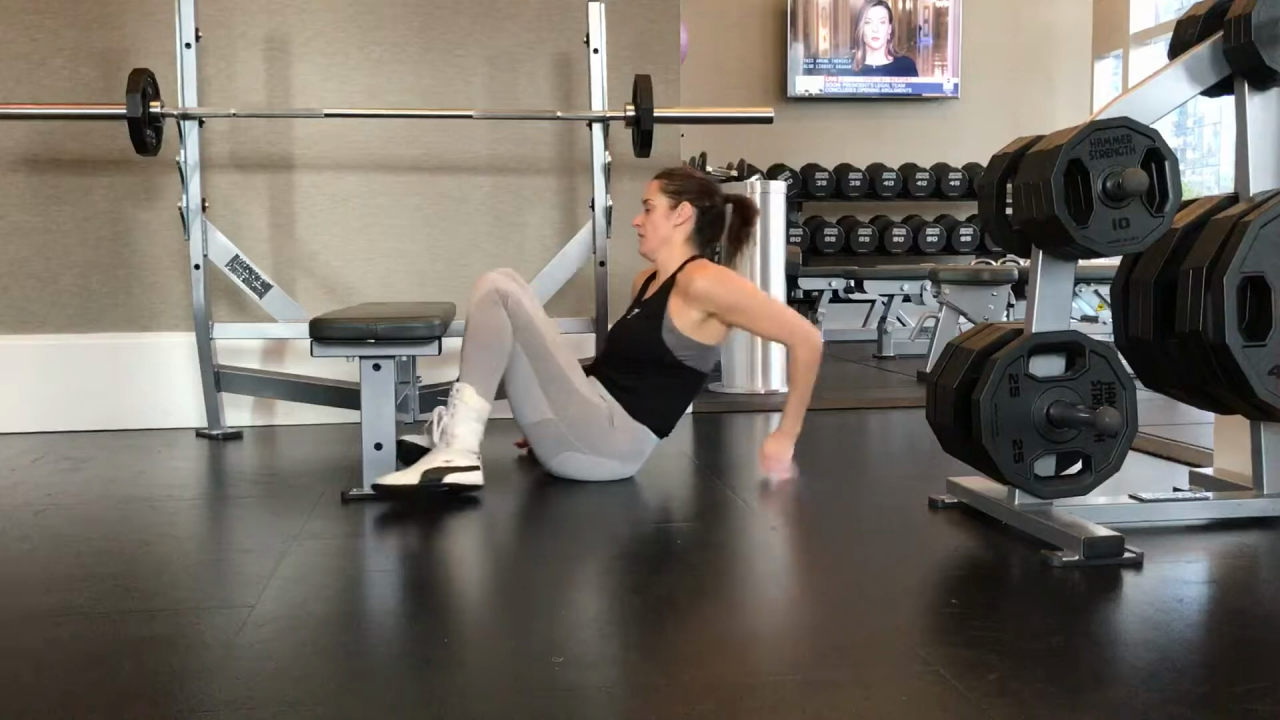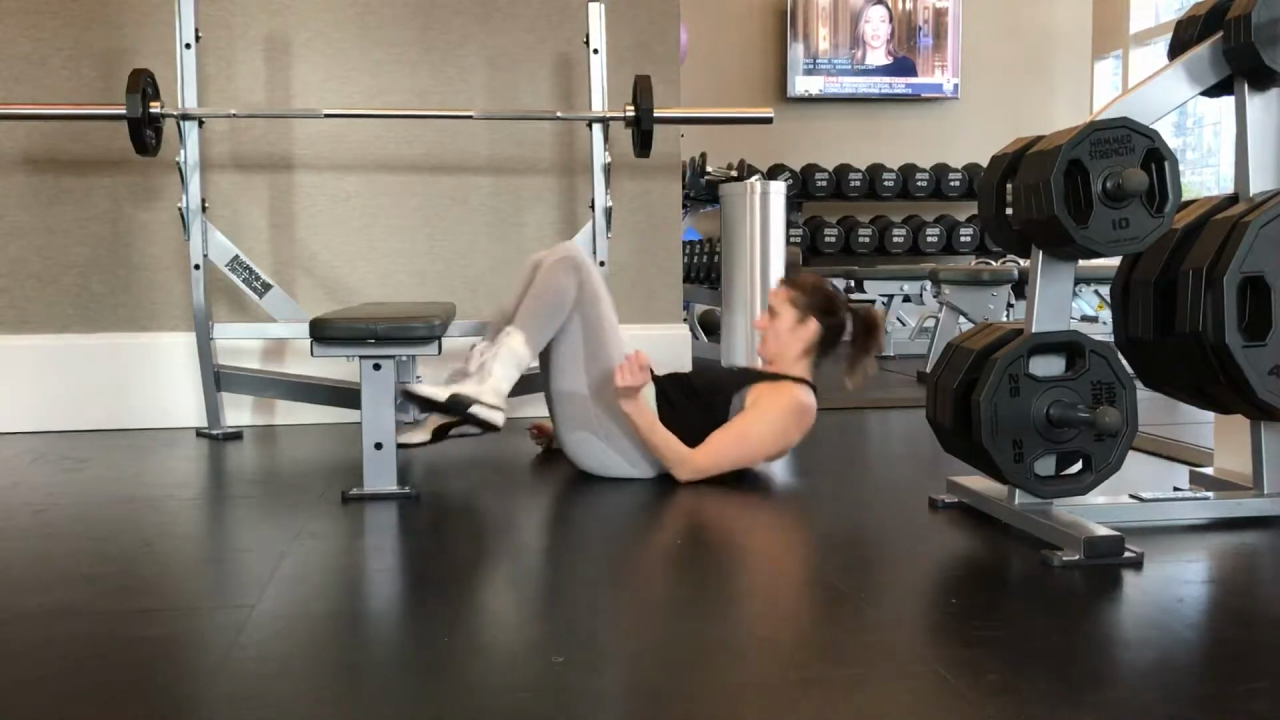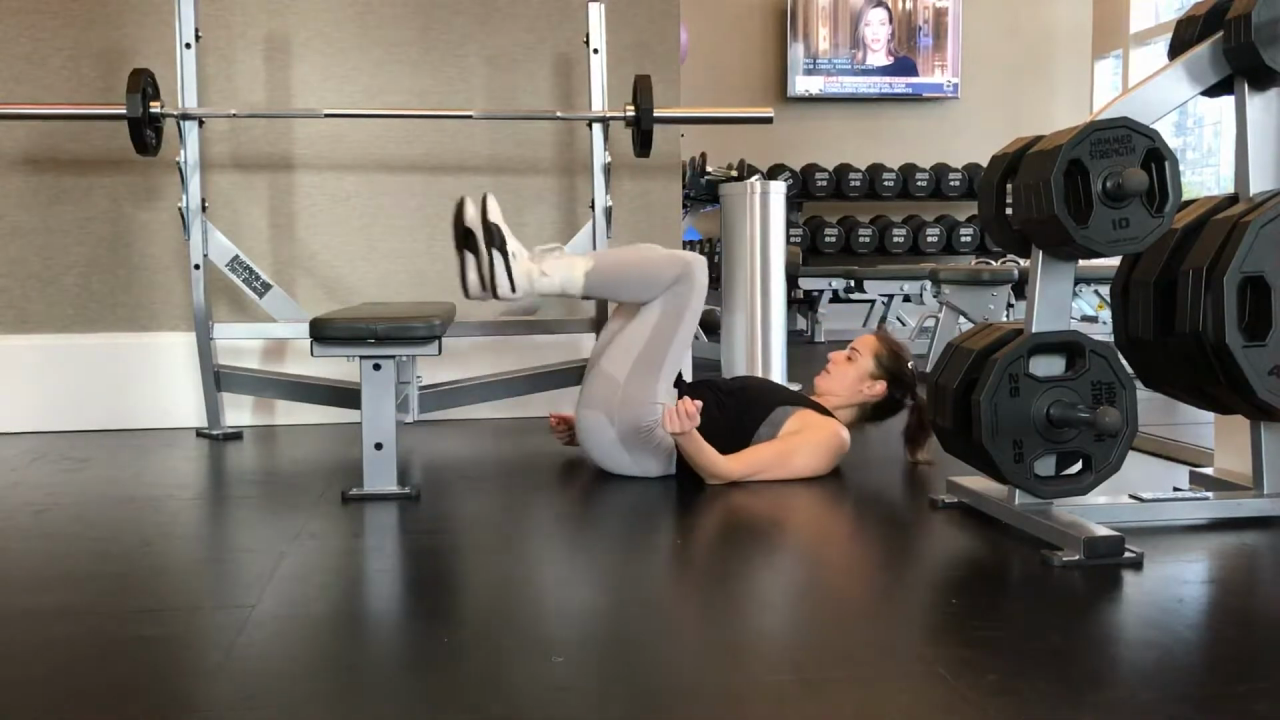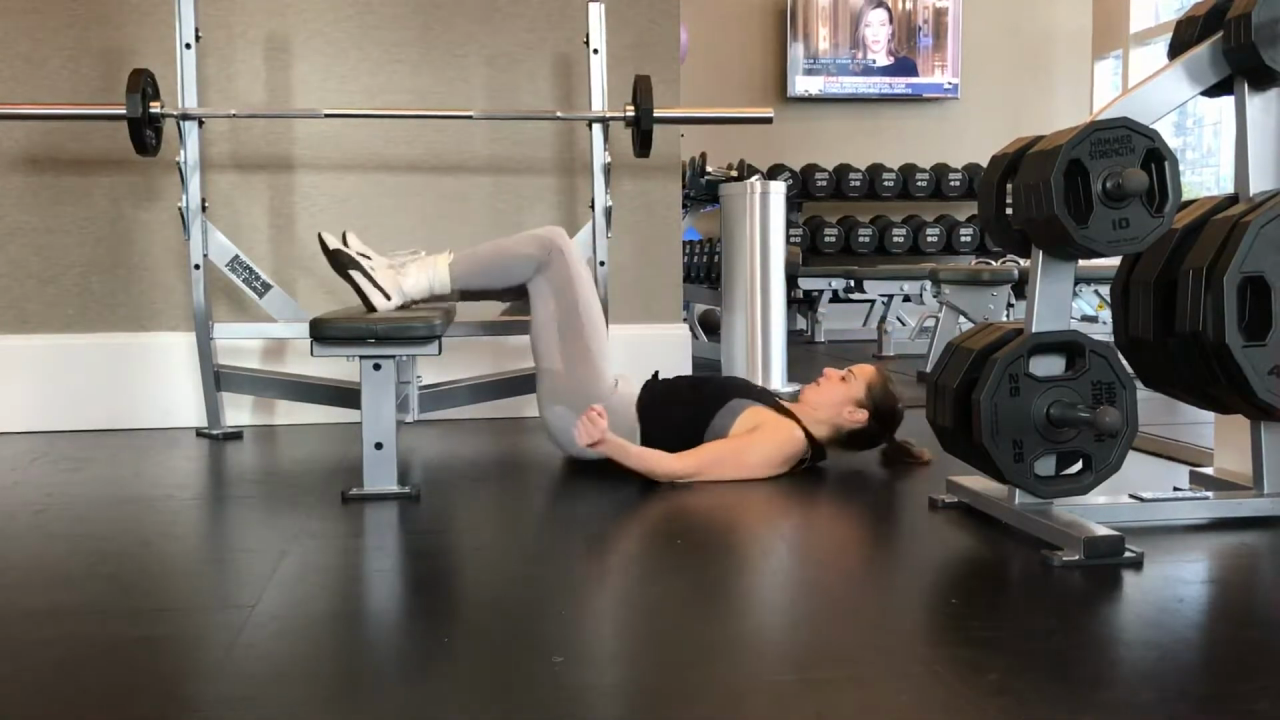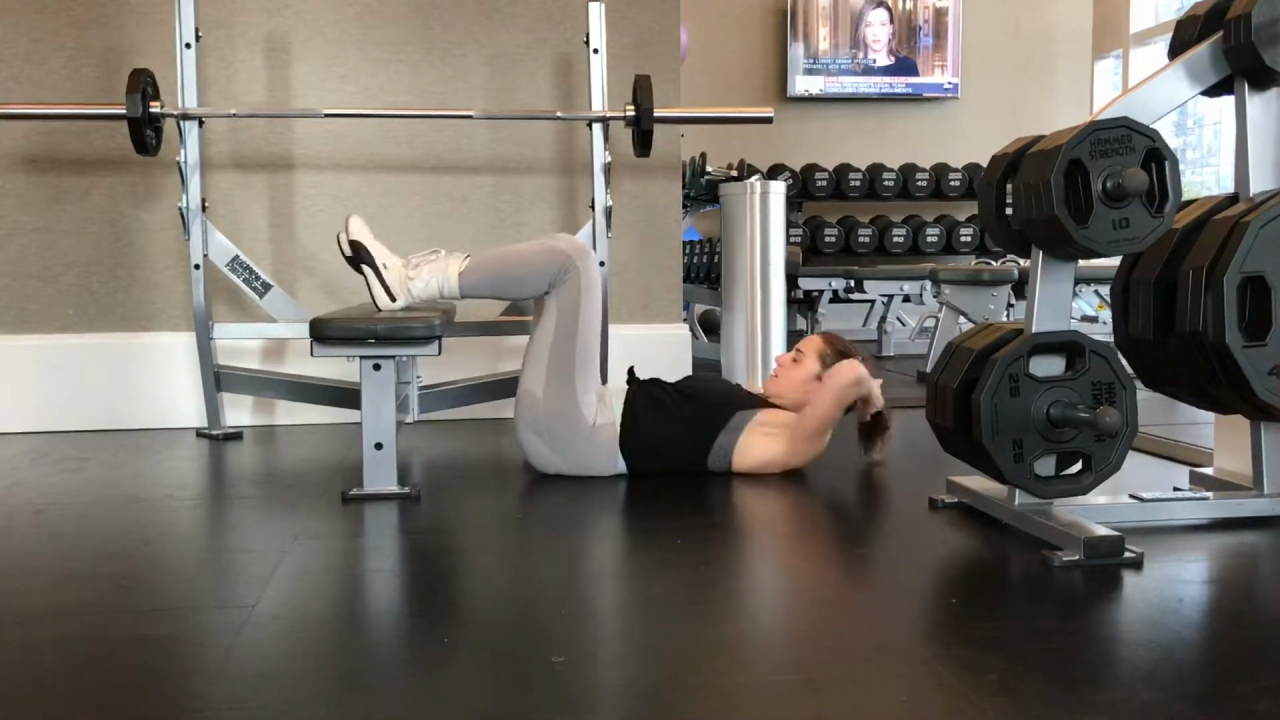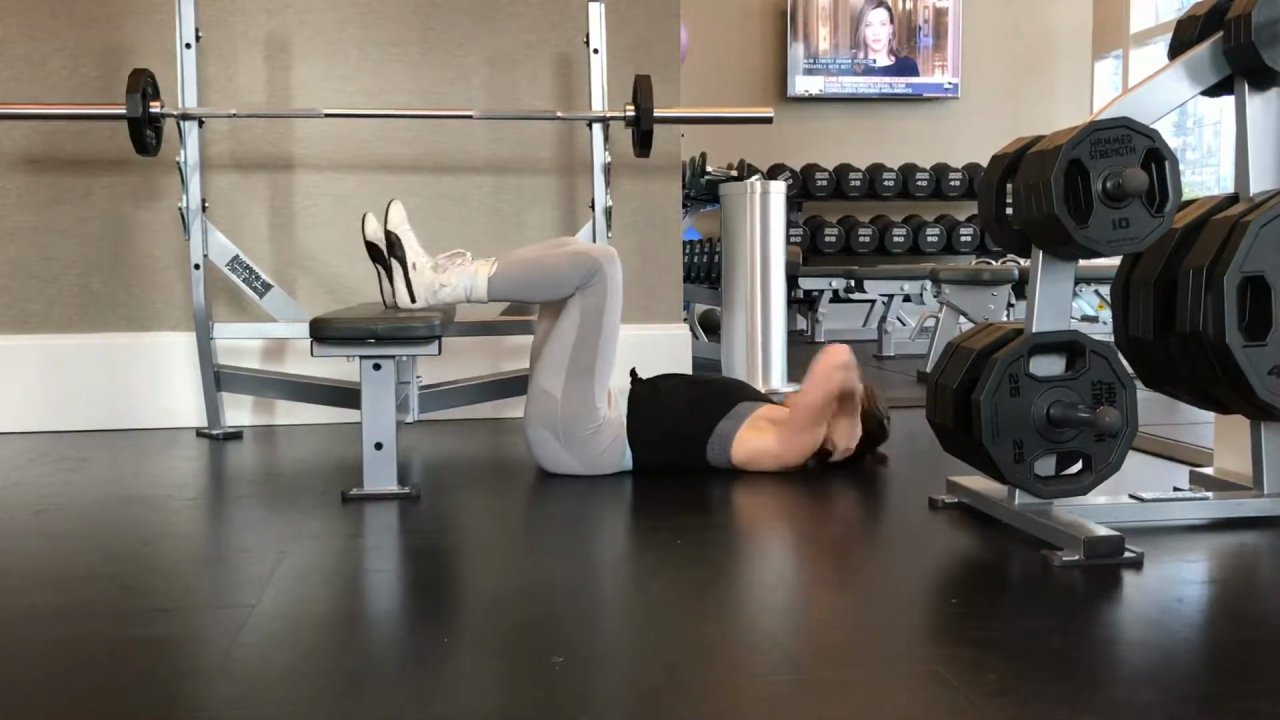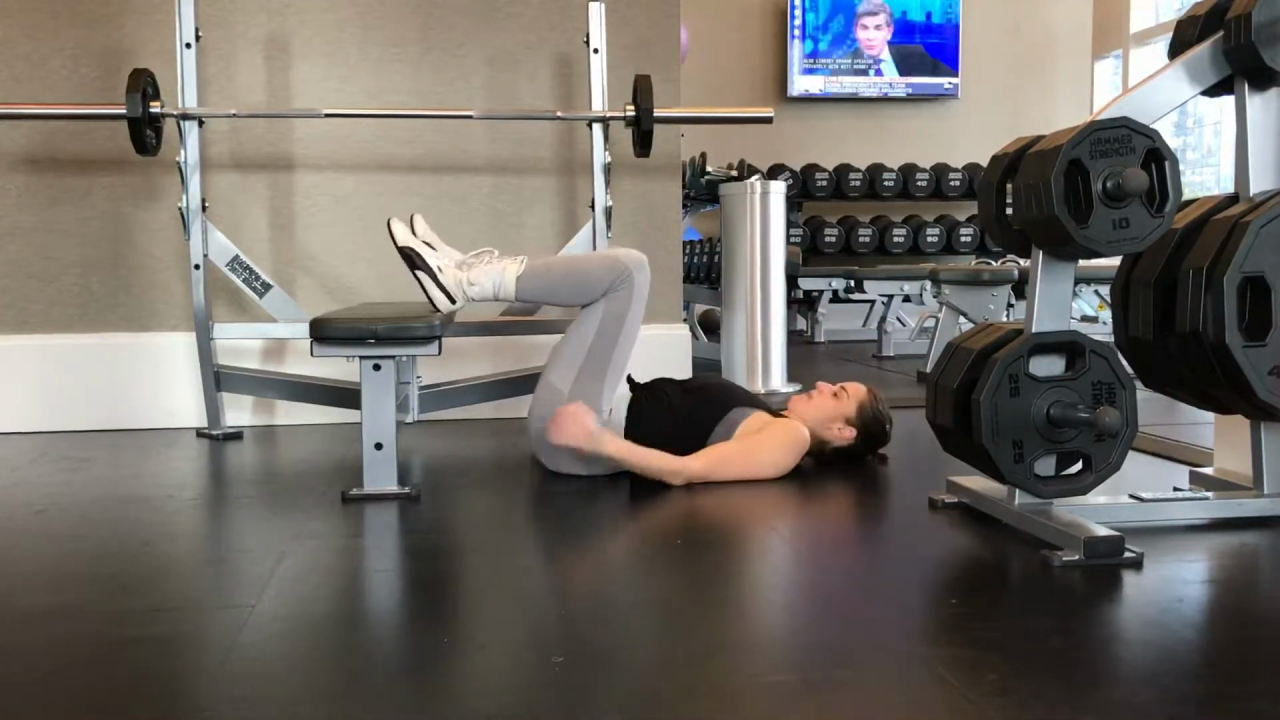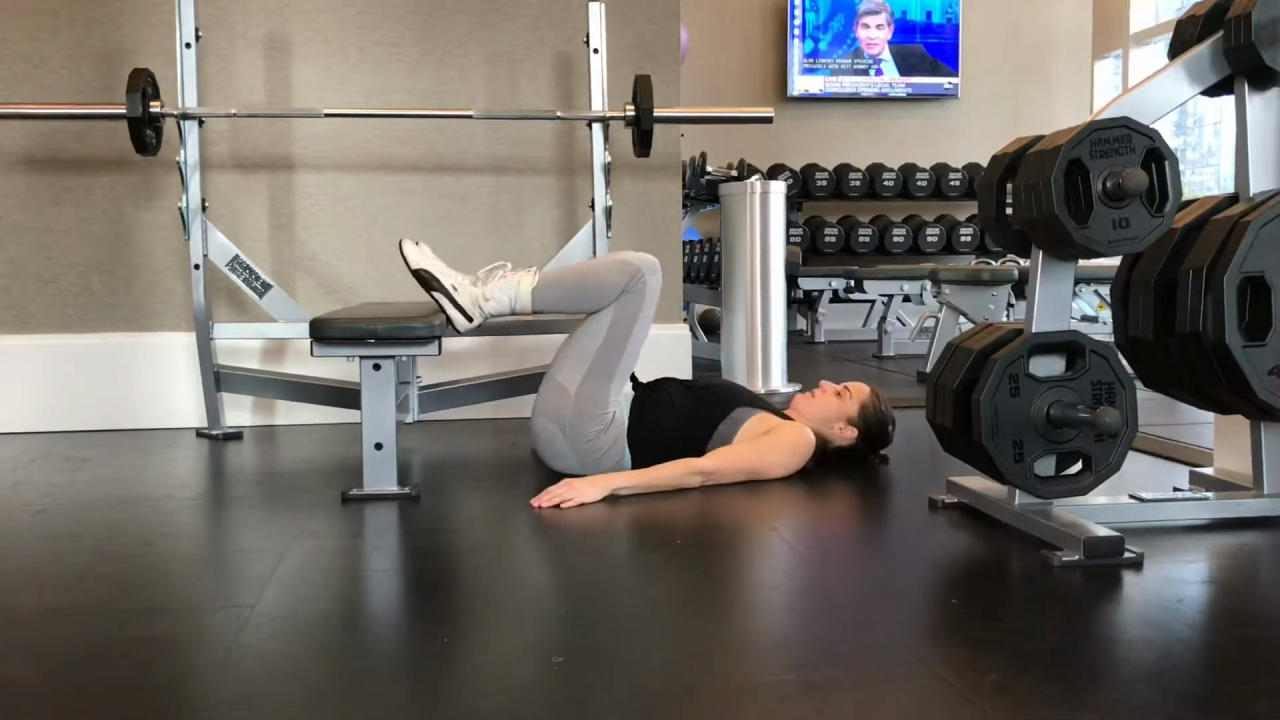
dt=0.5s
person 1, frame 1
left shoulder: (704, 284)
right shoulder: (648, 282)
left elbow: (806, 340)
left wrist: (782, 441)
right wrist: (560, 419)
left hip: (605, 445)
right hip: (593, 427)
left knee: (496, 290)
right knee: (505, 287)
left ankle: (458, 453)
right ankle: (455, 438)
person 1, frame 2
left shoulder: (793, 403)
right shoulder: (769, 380)
left elbow: (688, 466)
left wrist: (632, 406)
left hip: (622, 444)
right hip: (615, 425)
left knee: (569, 262)
right knee: (554, 264)
left ankle: (484, 391)
right ankle: (474, 387)
person 1, frame 3
left shoulder: (828, 437)
right shoulder: (802, 411)
left elbow: (723, 472)
left wrist: (685, 434)
right wrist: (589, 424)
left hip: (628, 438)
right hip: (619, 426)
left knee: (689, 270)
right knee: (652, 269)
left ankle: (523, 275)
right ankle: (503, 277)
person 1, frame 4
left shoulder: (785, 440)
right shoulder: (784, 421)
left elbow: (683, 468)
left wrist: (608, 444)
left hip: (589, 414)
right hip: (612, 411)
left knee: (551, 247)
right knee: (546, 276)
left ankle: (398, 285)
right ankle: (399, 279)
person 1, frame 5
left shoulder: (796, 438)
right shoulder: (766, 413)
left elbow: (855, 378)
left wrist: (862, 392)
left hip: (571, 442)
right hip: (603, 416)
left knee: (570, 259)
right knee: (561, 251)
left ankle: (406, 286)
right ankle: (407, 276)
person 1, frame 6
left shoulder: (794, 442)
right shoulder: (770, 422)
left elbow: (835, 359)
left wrist: (845, 418)
left hip: (578, 441)
right hip: (593, 425)
left knee: (596, 263)
right knee: (572, 255)
left ankle: (431, 285)
right ankle: (427, 278)
person 1, frame 7
left shoulder: (789, 439)
right shoulder: (770, 426)
left elbow: (690, 470)
left wrist: (599, 442)
left hip: (573, 434)
right hip: (592, 422)
left knee: (627, 269)
right knee: (620, 271)
left ankle: (460, 282)
right ankle: (462, 276)
person 1, frame 8
left shoulder: (794, 442)
right shoulder: (773, 425)
left elbow: (703, 470)
left wrist: (604, 483)
left hip: (584, 439)
right hip: (593, 428)
left knee: (638, 272)
right knee: (628, 276)
left ankle: (479, 298)
right ankle: (477, 295)
